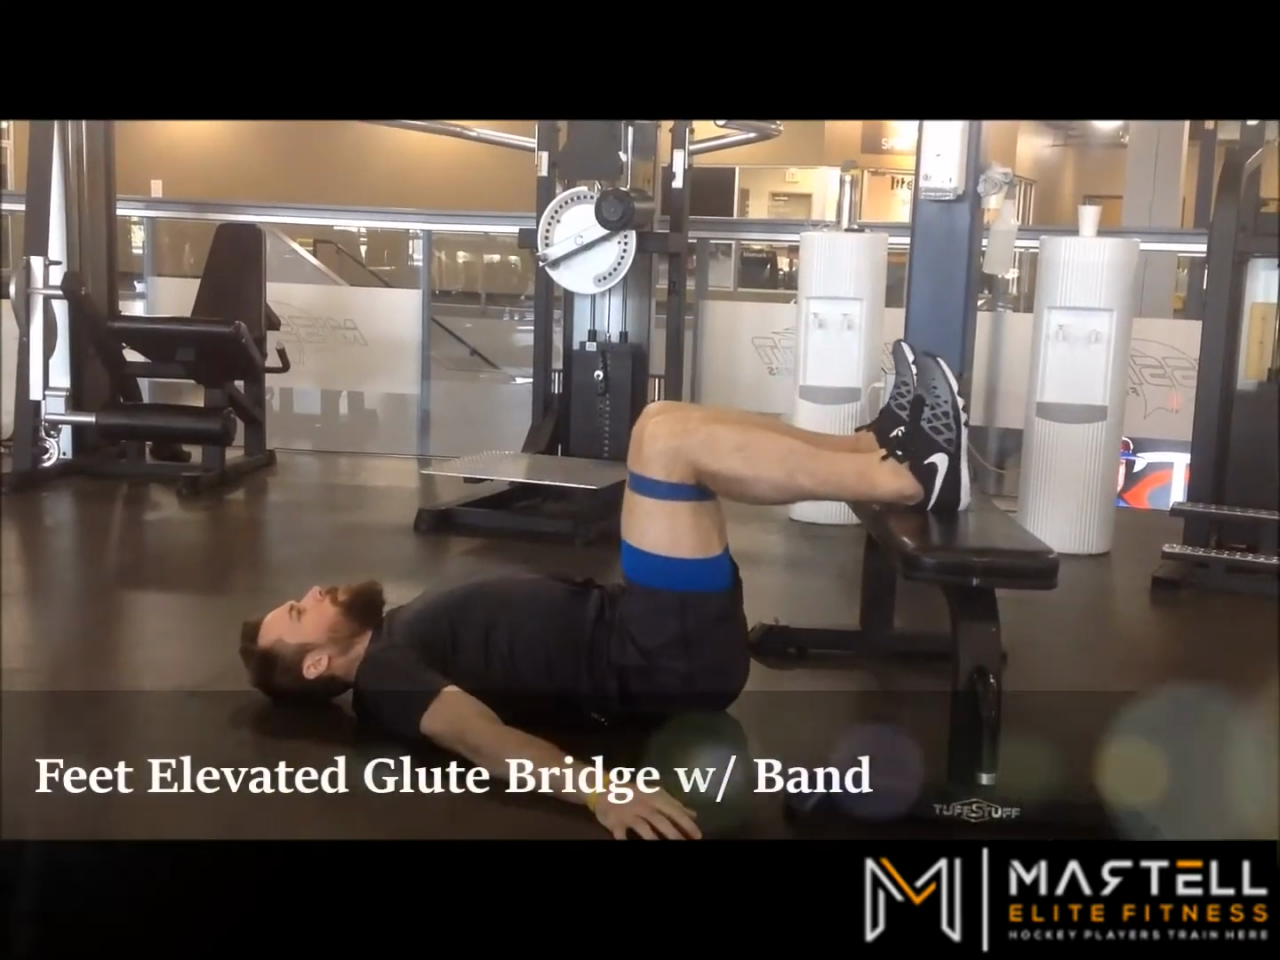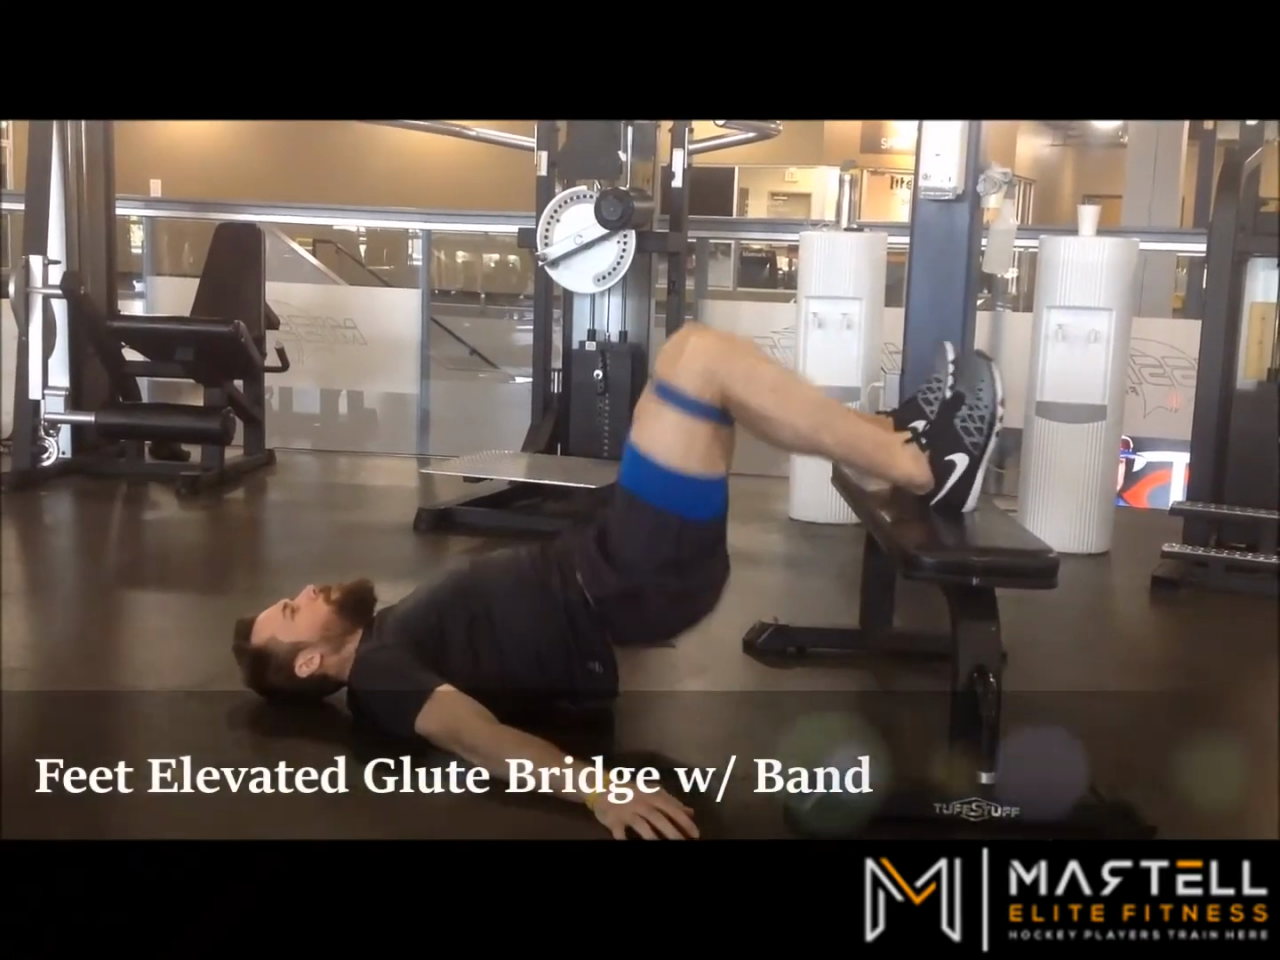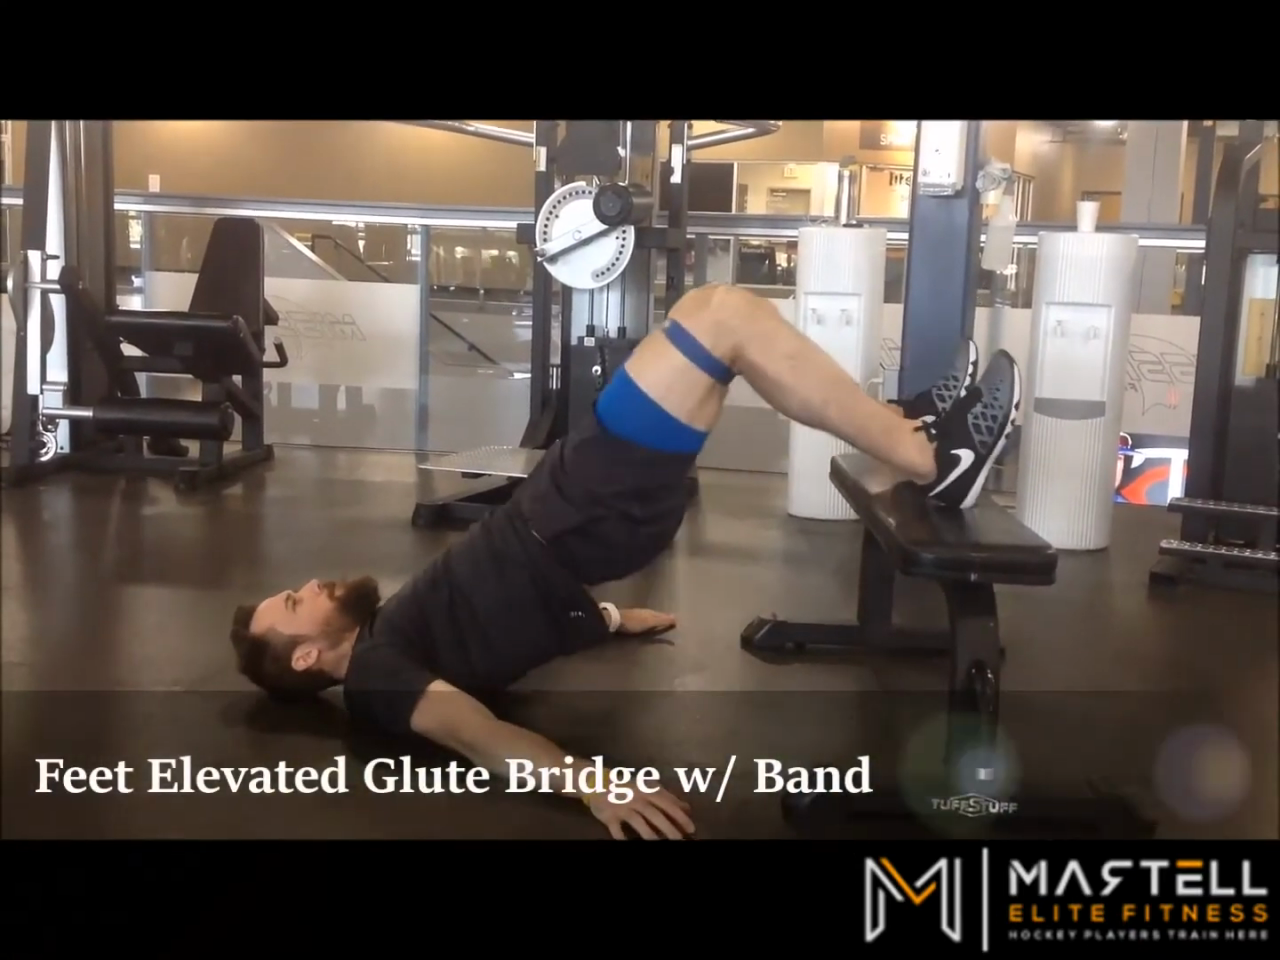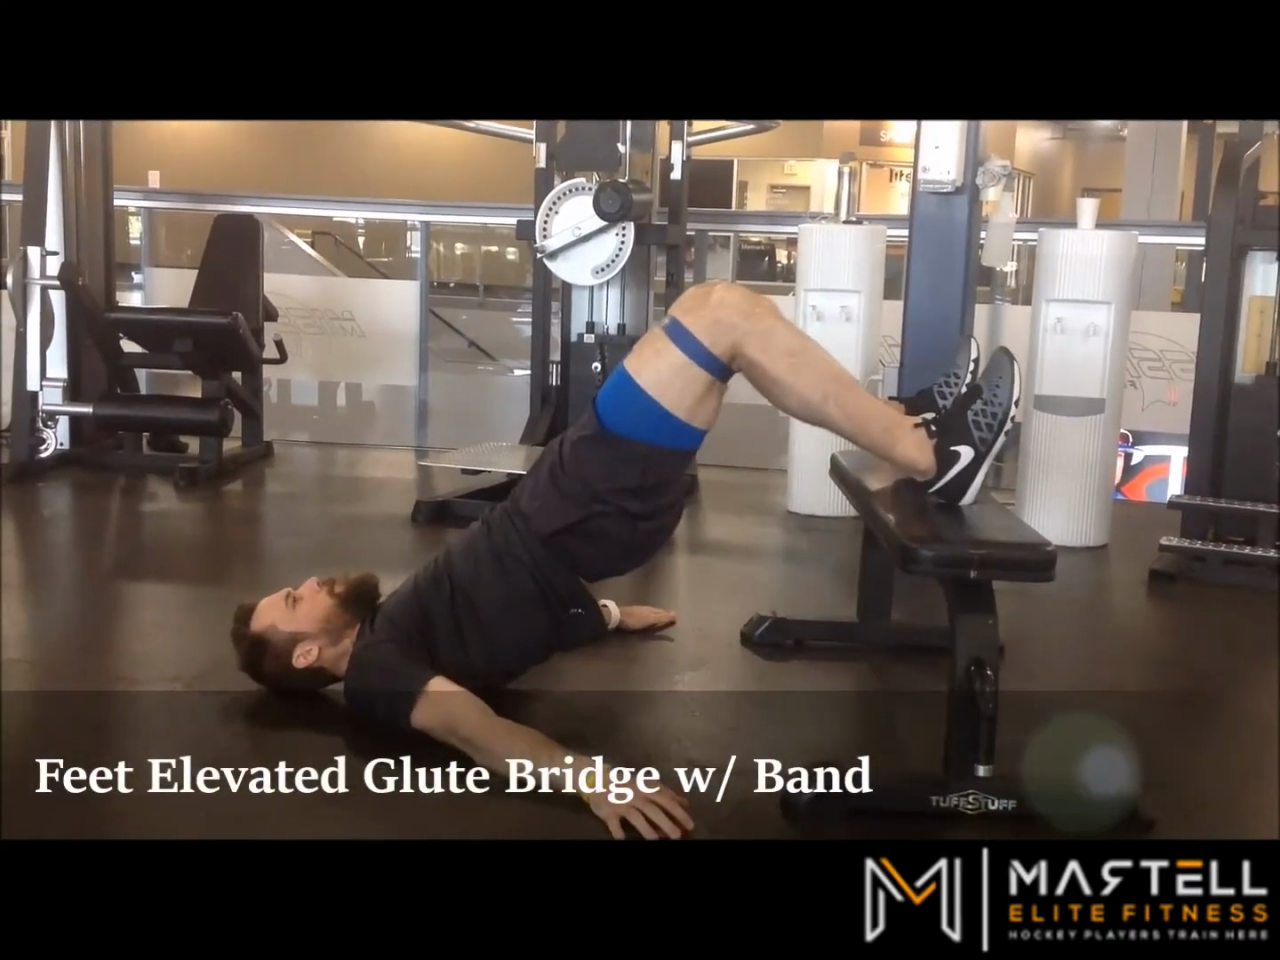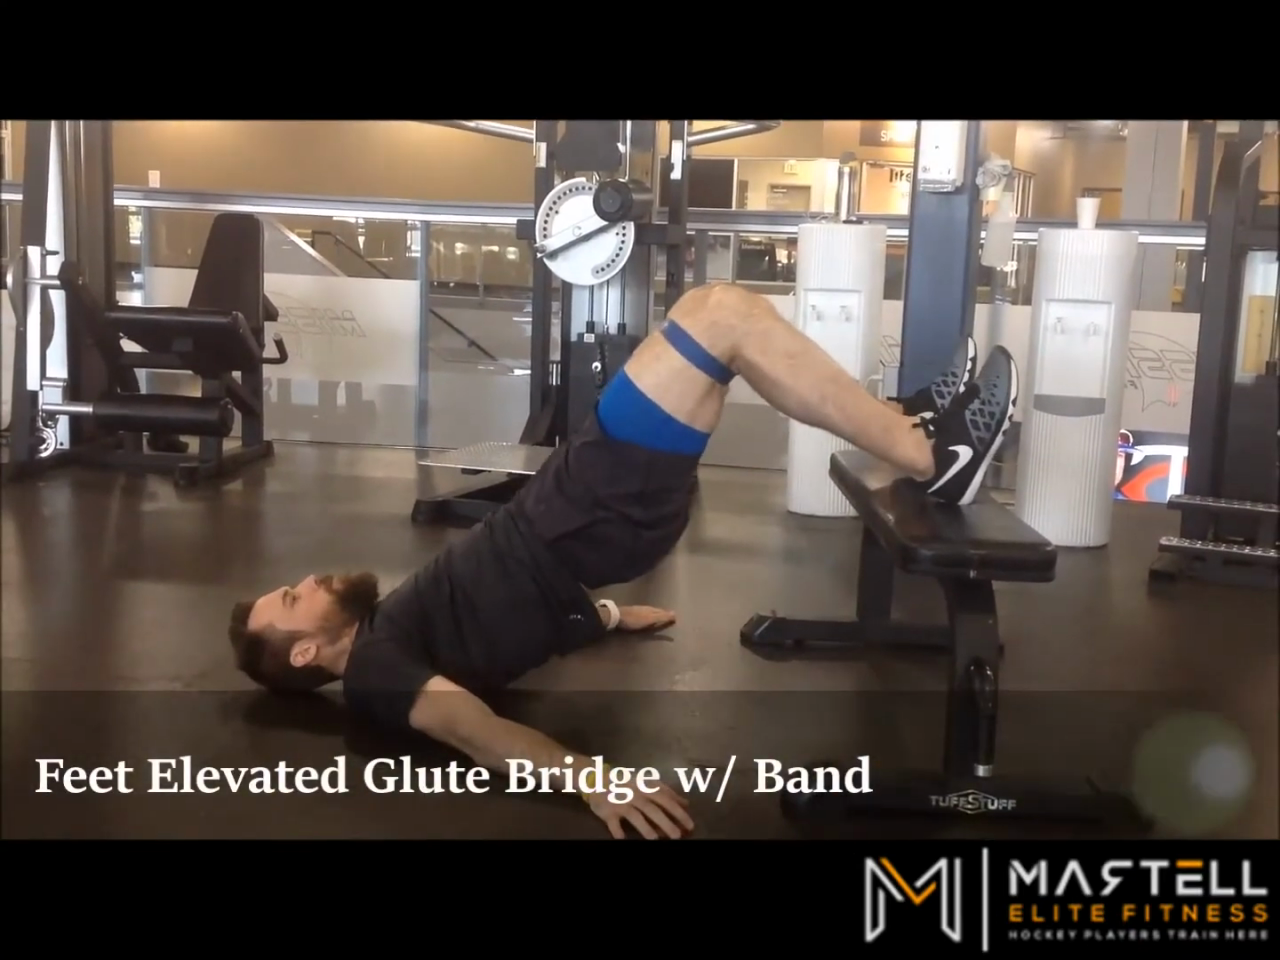
dt=0.4s
person 1, frame 1
left shoulder: (399, 634)
right shoulder: (387, 678)
right elbow: (482, 736)
right wrist: (594, 790)
left hip: (620, 624)
right hip: (662, 659)
left knee: (675, 433)
right knee: (666, 435)
left ankle: (884, 445)
right ankle: (917, 479)
person 1, frame 2
left shoulder: (387, 638)
right shoulder: (378, 680)
right elbow: (474, 734)
right wrist: (592, 787)
left hip: (596, 580)
right hip: (631, 582)
left knee: (700, 359)
right knee: (700, 355)
left ankle: (899, 434)
right ankle: (928, 468)
person 1, frame 3
left shoulder: (384, 636)
right shoulder: (374, 676)
right elbow: (471, 731)
right wrist: (589, 782)
left hip: (564, 519)
right hip: (590, 512)
left knee: (723, 316)
right knee: (723, 313)
left ankle: (910, 427)
right ankle: (932, 459)
person 1, frame 4
left shoulder: (384, 633)
right shoulder: (375, 673)
right elbow: (469, 727)
right wrist: (587, 778)
left hip: (565, 514)
left knee: (722, 315)
right knee: (721, 311)
left ankle: (908, 422)
right ankle: (931, 455)
person 1, frame 5
left shoulder: (381, 628)
right shoulder: (374, 672)
right elbow: (466, 727)
right wrist: (586, 777)
left hip: (563, 520)
right hip: (600, 517)
left knee: (721, 317)
right knee: (719, 314)
left ankle: (905, 421)
right ankle: (930, 454)
